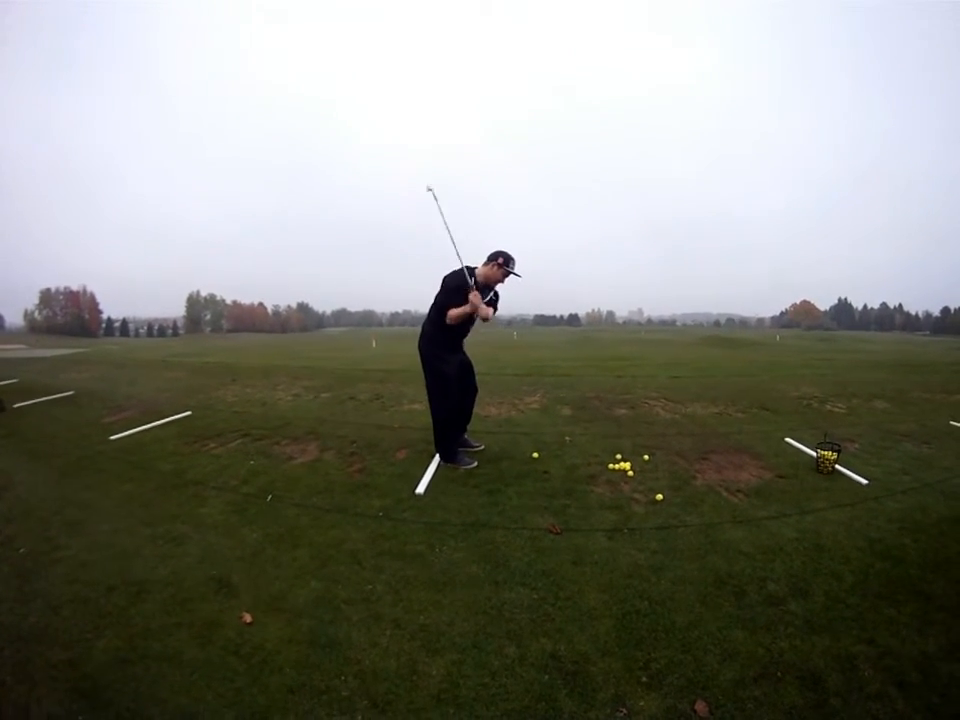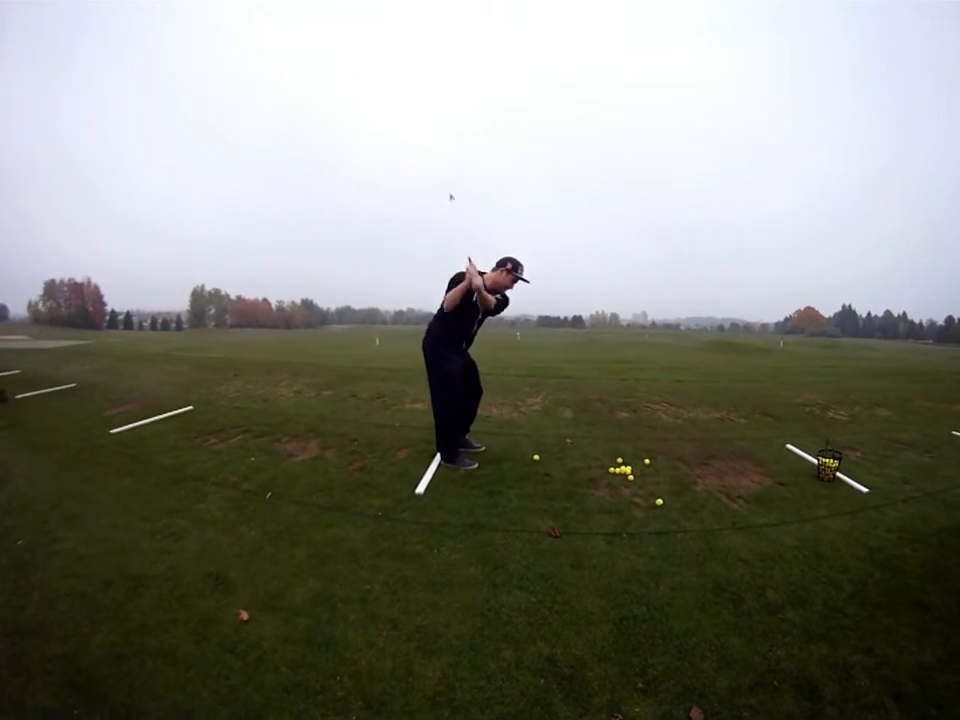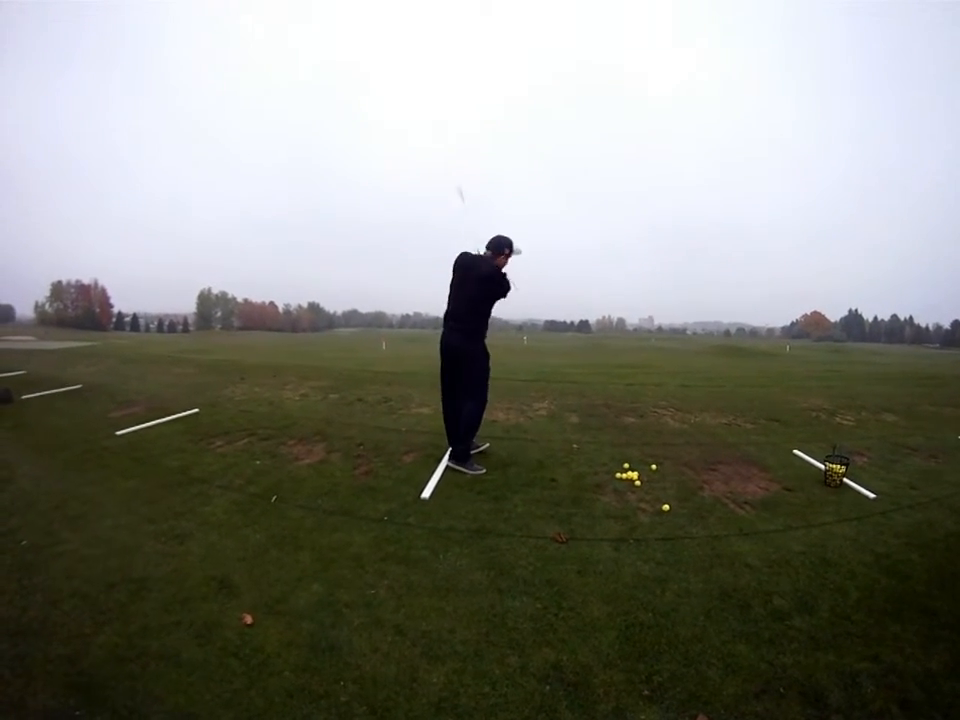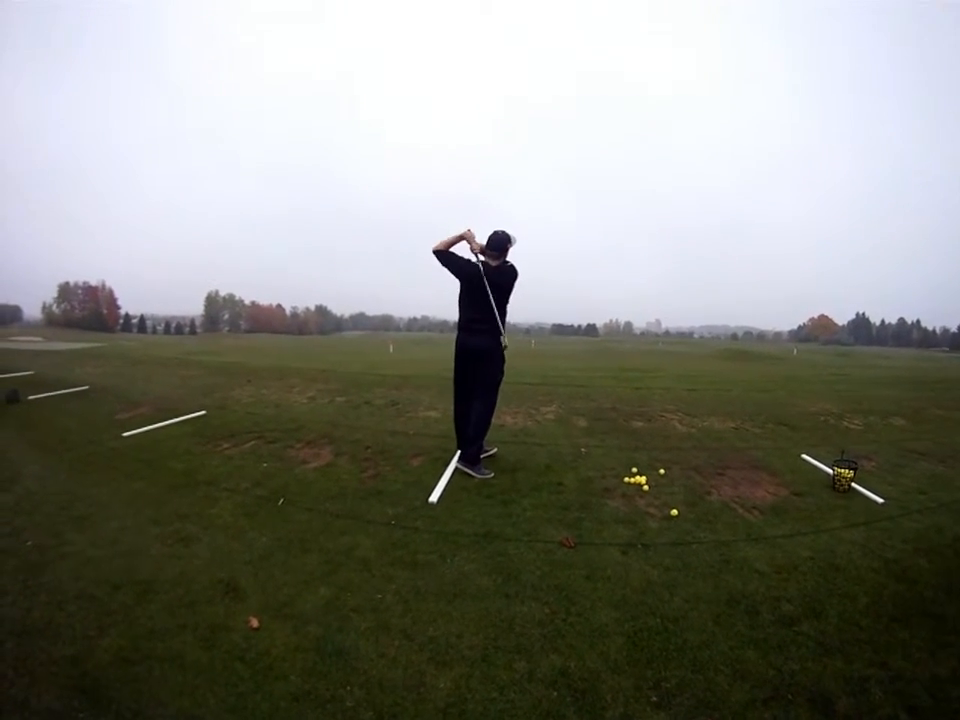
dt=0.4s
person 1, frame 1
left shoulder: (491, 293)
right shoulder: (456, 279)
left elbow: (488, 314)
right elbow: (449, 317)
left wrist: (481, 309)
right wrist: (470, 308)
left hip: (455, 346)
right hip: (435, 346)
left knee: (468, 390)
right knee: (446, 398)
left ankle: (457, 437)
right ankle: (448, 452)
person 1, frame 2
left shoulder: (501, 299)
right shoulder: (463, 280)
left elbow: (488, 306)
right elbow: (448, 306)
left wrist: (478, 284)
right wrist: (468, 281)
left hip: (459, 348)
right hip: (438, 346)
left knee: (473, 392)
right knee: (449, 397)
left ankle: (459, 437)
right ankle: (448, 453)
person 1, frame 3
left shoulder: (464, 260)
right shoulder: (498, 279)
left wrist: (486, 256)
left hip: (448, 338)
right hip: (470, 343)
left knee: (453, 394)
right knee: (475, 397)
left ankle: (459, 442)
right ankle: (460, 455)
person 1, frame 4
left shoulder: (469, 270)
right shoulder: (510, 274)
left elbow: (438, 250)
right elbow: (496, 263)
left wrist: (462, 237)
right wrist: (478, 247)
left hip: (464, 341)
right hip: (489, 345)
left knee: (464, 397)
right knee: (484, 399)
left ankle: (470, 446)
right ankle: (469, 457)
